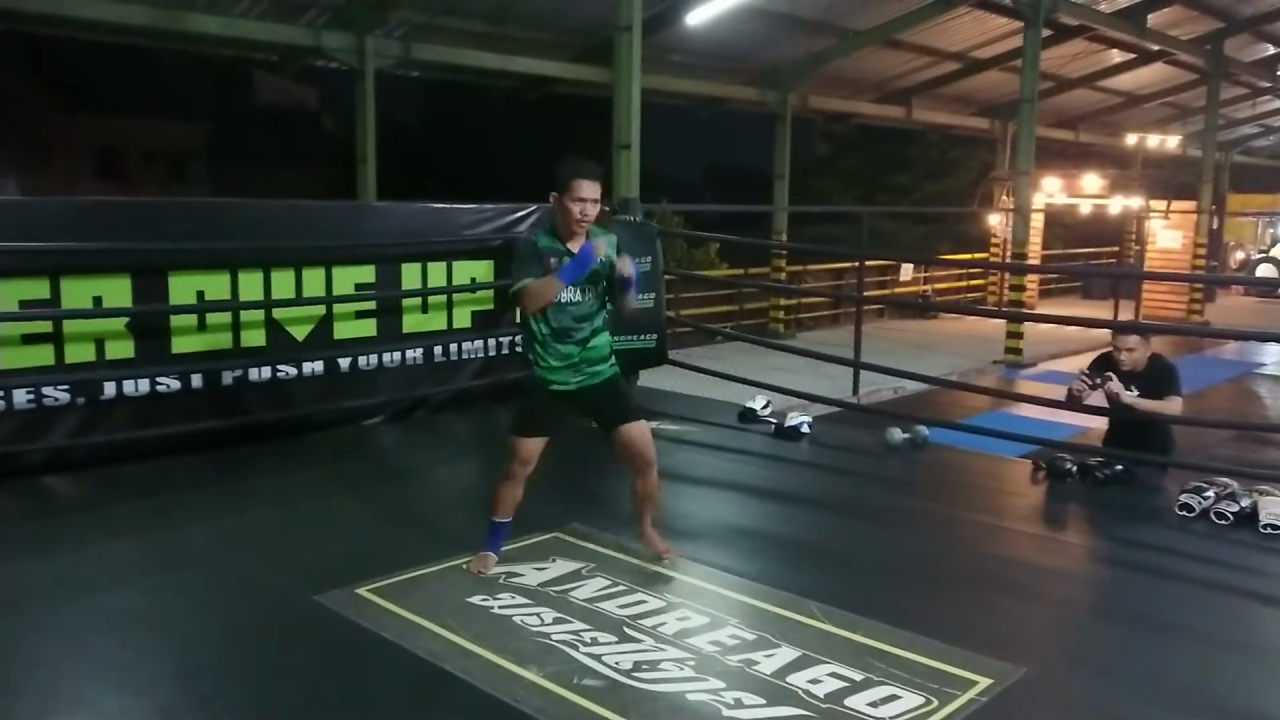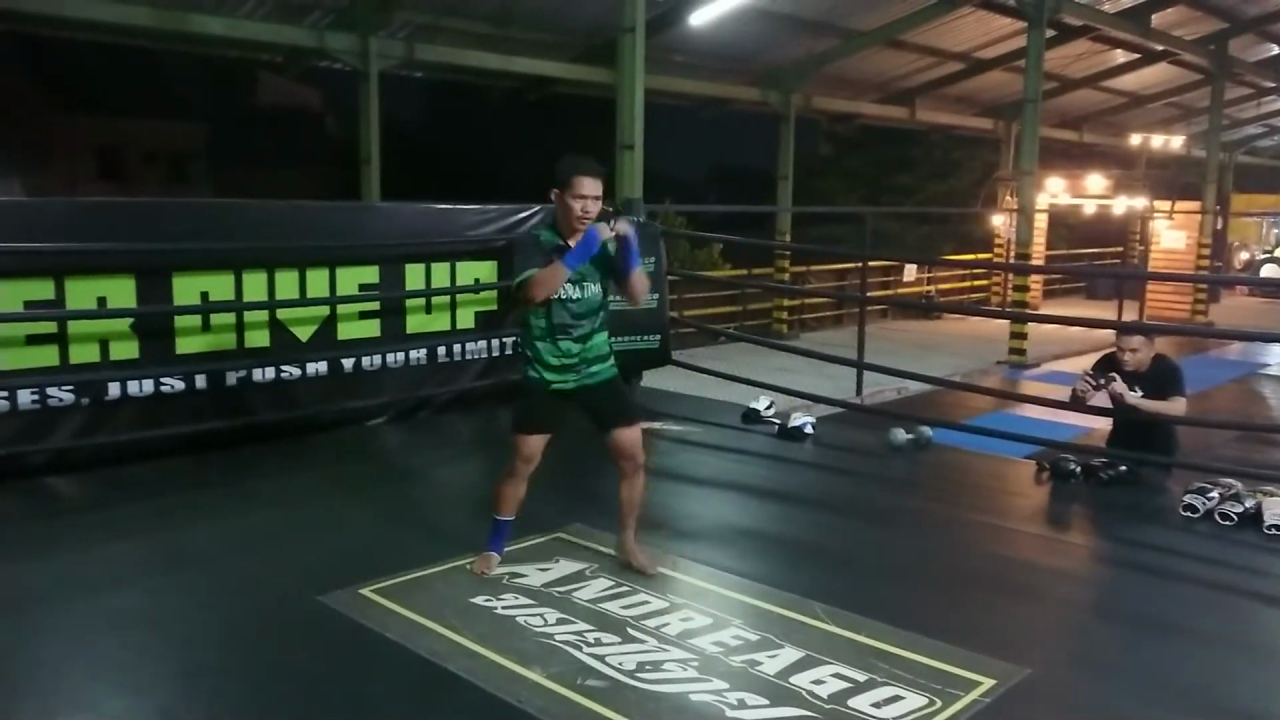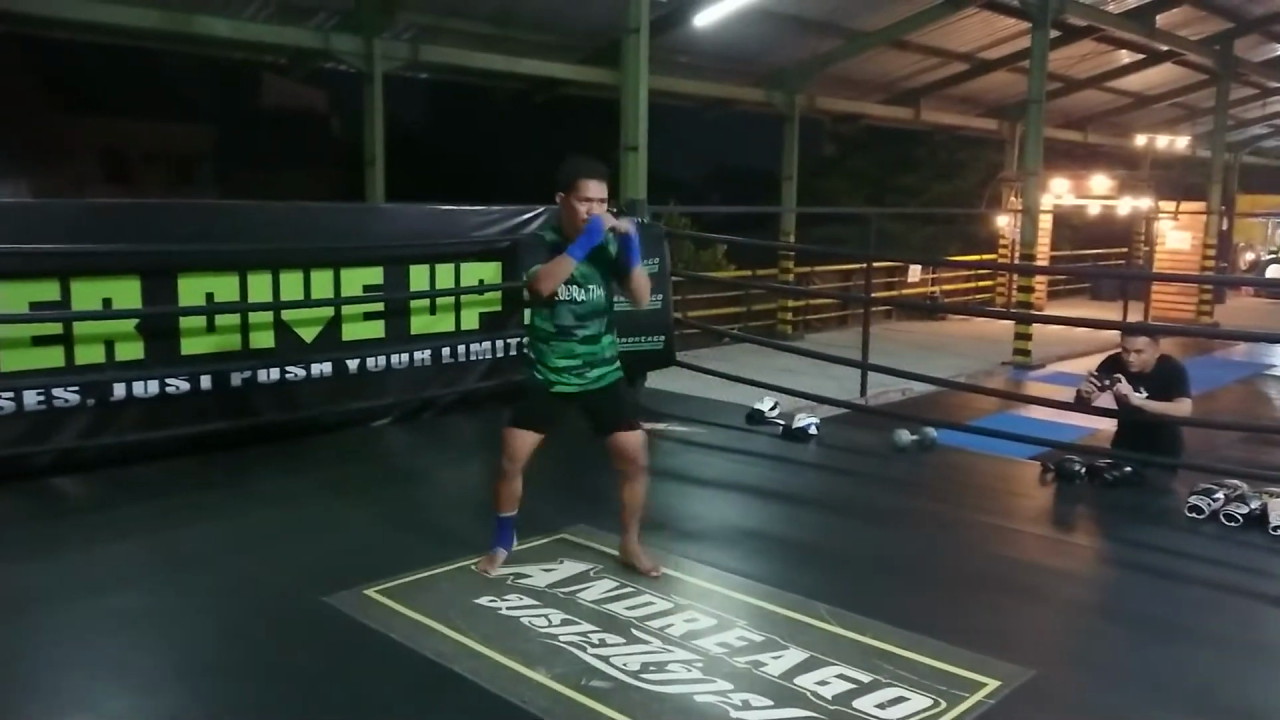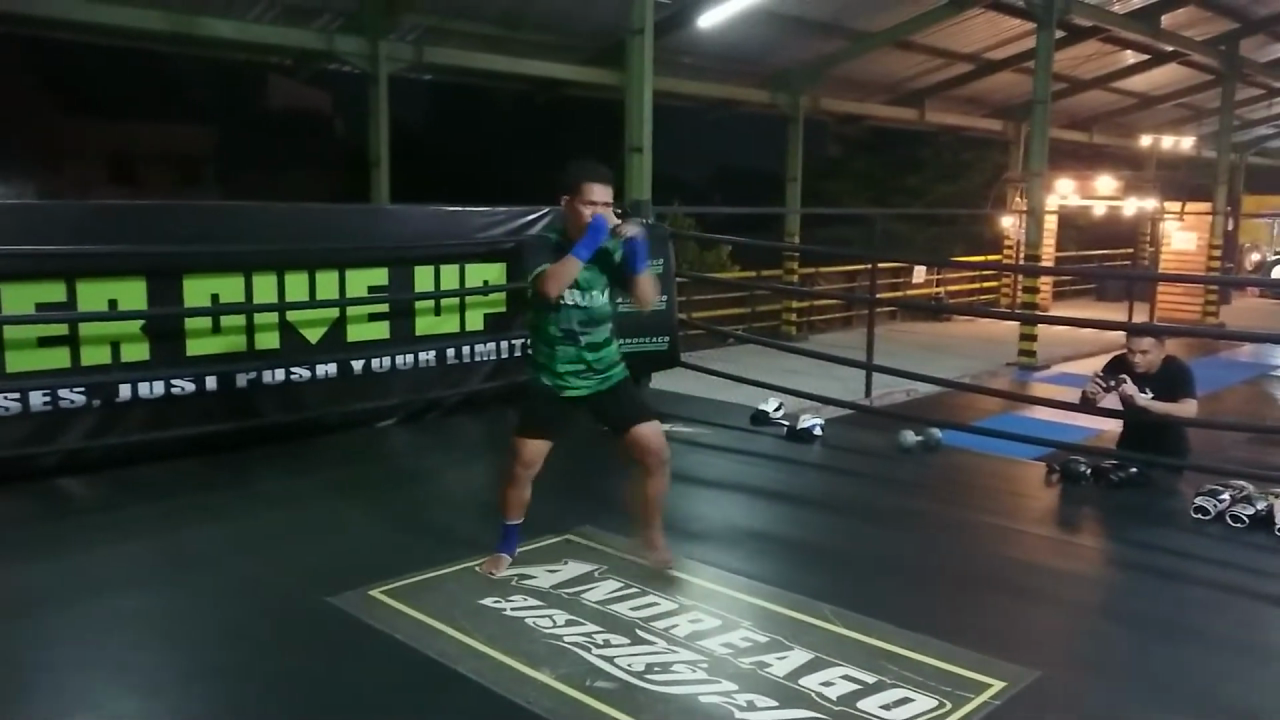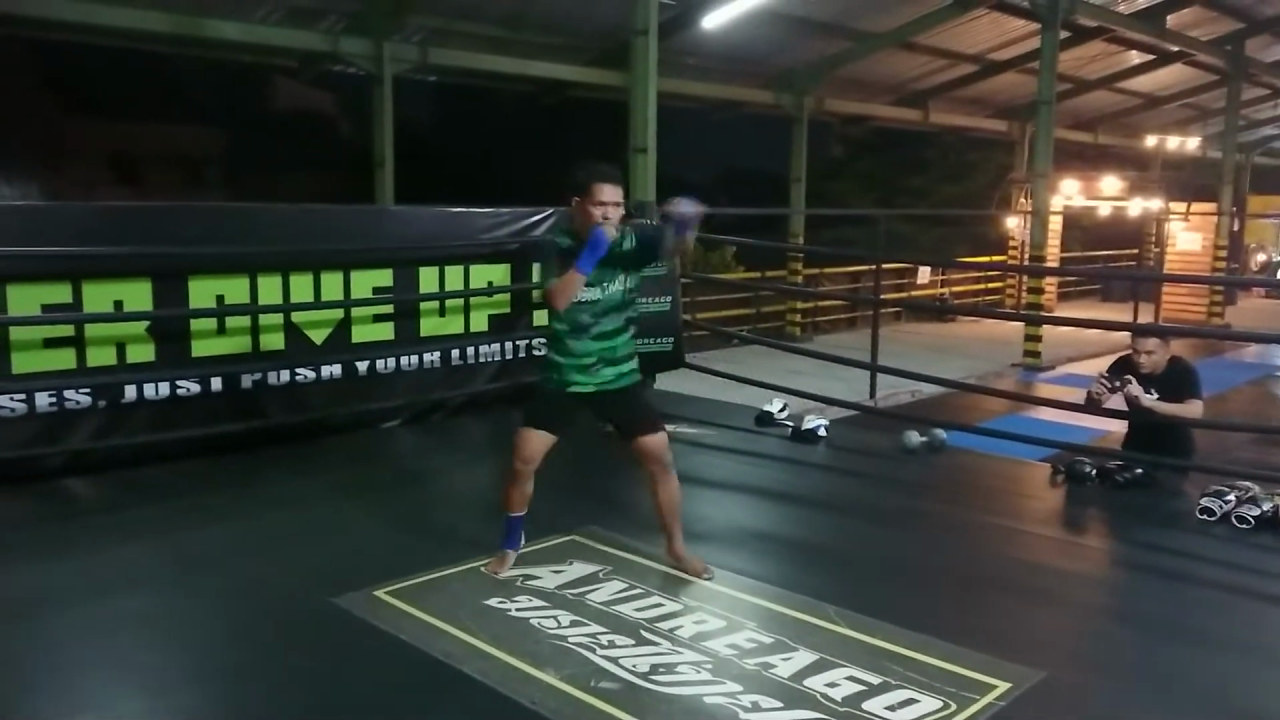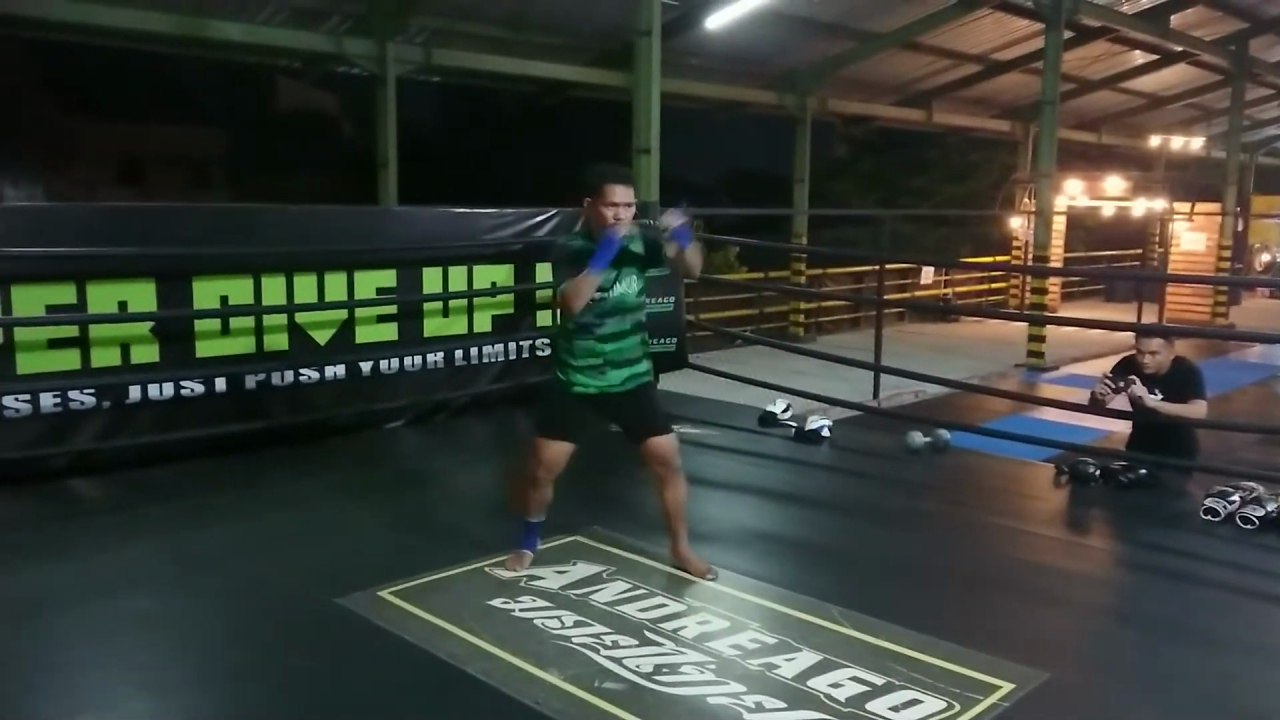
dt=0.1s
person 1, frame 1
left shoulder: (607, 244)
right shoulder: (533, 246)
left elbow: (624, 306)
right elbow: (527, 302)
left wrist: (625, 280)
right wrist: (576, 267)
left hip: (600, 374)
right hip: (550, 379)
left knee: (643, 454)
right knee: (519, 463)
left ankle: (647, 529)
right ankle: (494, 543)
person 1, frame 2
left shoulder: (608, 241)
right shoulder: (536, 242)
left elbow: (639, 296)
right elbow: (534, 292)
left wrist: (631, 249)
right wrist: (580, 248)
left hip: (599, 373)
right hip: (546, 375)
left knee: (632, 456)
right knee: (522, 462)
left ankle: (627, 541)
right ankle: (496, 543)
person 1, frame 3
left shoulder: (610, 242)
right shoulder: (542, 242)
left elbow: (640, 298)
right elbow: (542, 286)
left wrist: (631, 247)
right wrist: (584, 242)
left hip: (602, 376)
right hip: (549, 378)
left knee: (634, 459)
right knee: (512, 459)
left ankle: (630, 543)
right ankle: (502, 541)
person 1, frame 4
left shoulder: (615, 246)
right shoulder: (545, 244)
left elbow: (646, 301)
right elbow: (549, 288)
left wrist: (638, 253)
right wrist: (584, 242)
left hip: (608, 377)
right hip: (554, 380)
left knee: (655, 451)
right knee: (522, 468)
left ankle: (652, 538)
right ankle: (507, 545)
person 1, frame 5
left shoulder: (632, 240)
right shoulder: (560, 248)
left elbow: (678, 247)
right elbow: (558, 300)
left wrist: (683, 222)
right wrist: (591, 251)
left hip: (620, 377)
right hip: (565, 379)
left knee: (660, 460)
right knee: (522, 460)
left ankle: (677, 547)
right ankle: (511, 541)
person 1, frame 6
left shoulder: (642, 243)
right shoulder: (571, 251)
left elbow: (690, 268)
right elbow: (572, 301)
left wrist: (680, 234)
right wrist: (605, 253)
left hip: (631, 379)
right hip: (574, 382)
left knee: (667, 461)
right knee: (542, 467)
left ankle: (681, 548)
right ankle: (529, 541)
